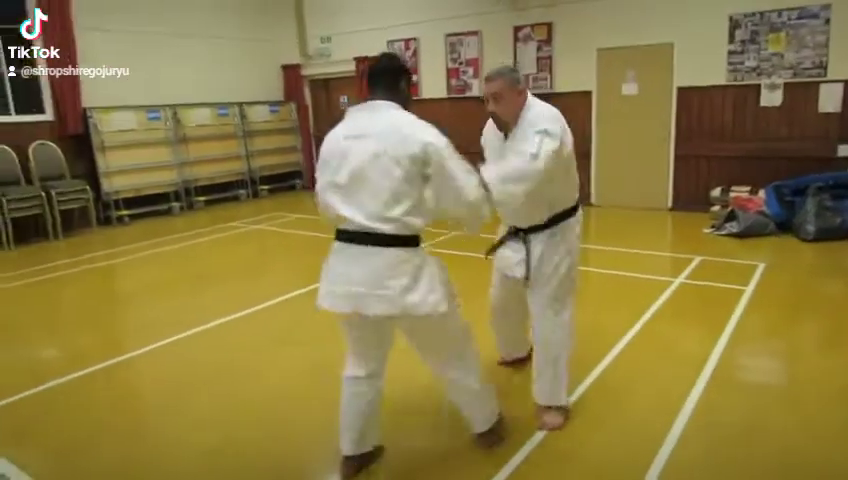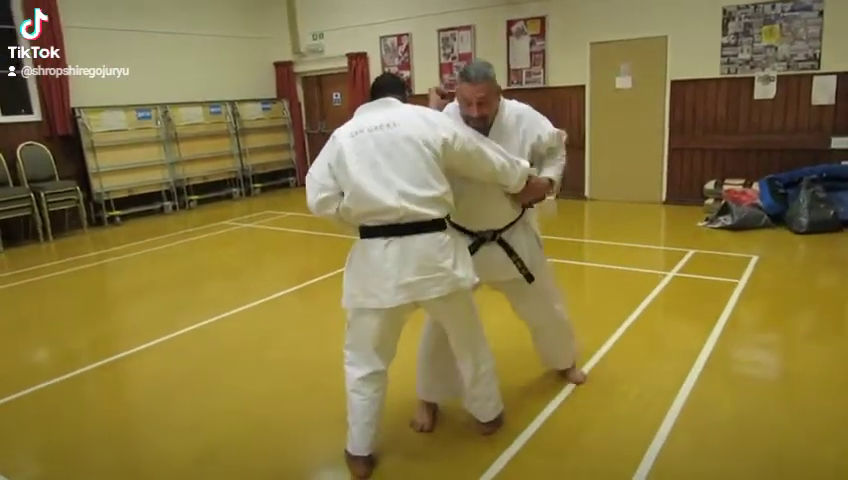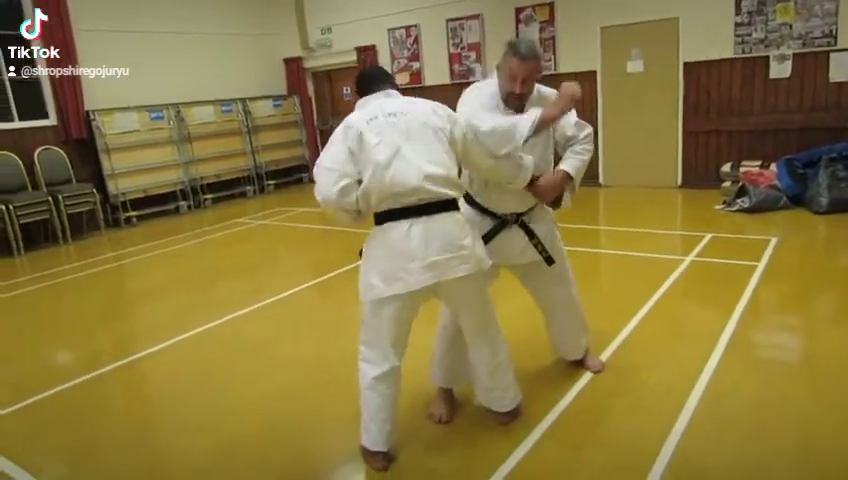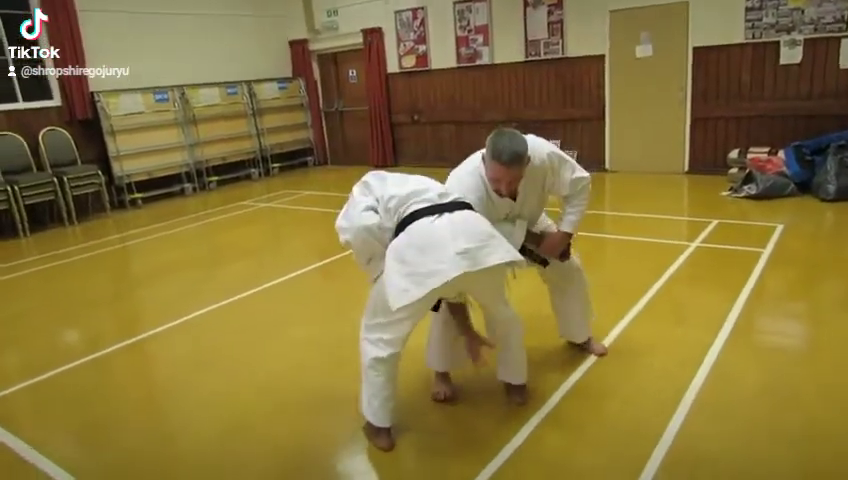
dt=1s
person 1, frame 1
left shoulder: (336, 135)
right shoulder: (418, 133)
left elbow: (326, 194)
right elbow: (467, 198)
right wrist: (480, 218)
left hip: (349, 262)
right hip: (400, 267)
left knee: (363, 365)
right knee: (453, 353)
right ankle: (486, 426)
person 1, frame 2
left shoulder: (344, 135)
right shoulder: (430, 121)
left elbow: (320, 200)
right elbow: (489, 161)
right wrist: (526, 182)
left hip: (377, 257)
right hip: (433, 249)
left knee: (365, 358)
right knee: (468, 339)
right ankle: (488, 414)
person 1, frame 3
left shoulder: (352, 125)
right shoulder: (434, 110)
left elbow: (330, 192)
right elbow: (487, 156)
left wrist: (356, 212)
right wrist: (530, 176)
left hip: (394, 244)
right hip: (451, 233)
left knee: (379, 350)
right knee: (481, 328)
left ankle: (376, 445)
right ankle: (503, 404)
person 1, frame 4
left shoulder: (367, 186)
left elbow: (358, 229)
left wrist: (382, 270)
right wrist: (465, 328)
left hip: (422, 246)
right hip: (474, 232)
left knee: (378, 336)
right knee: (496, 309)
left ankle: (379, 427)
person 2, frame 1
left shoulder: (546, 120)
right shoulder: (493, 128)
left elbow: (532, 168)
left wrist: (481, 179)
right wrist: (485, 185)
left hip: (553, 232)
right hip: (516, 233)
left knee: (549, 314)
right knee: (503, 301)
left ankle: (552, 400)
right ankle: (518, 351)
person 2, frame 2
left shoulder: (523, 118)
left elbow: (554, 145)
left wrist: (548, 178)
left hip: (513, 235)
left knee: (543, 305)
right knee: (442, 320)
left ankle: (564, 360)
right ankle: (429, 398)
person 2, frame 3
left shoulder: (547, 99)
right shoulder: (477, 96)
left elbow: (582, 138)
right elbow: (487, 135)
left wrist: (564, 176)
right wrist: (545, 118)
left hip: (531, 219)
right hip: (478, 220)
left knee: (559, 291)
right knee: (460, 305)
left ankle: (577, 351)
right ankle: (444, 388)
person 2, frame 4
left shoulder: (542, 154)
right shoulder: (463, 189)
left elbow: (579, 185)
left wrist: (564, 233)
left hip: (525, 223)
left knee: (568, 269)
left ankle: (578, 335)
right ankle: (441, 373)
